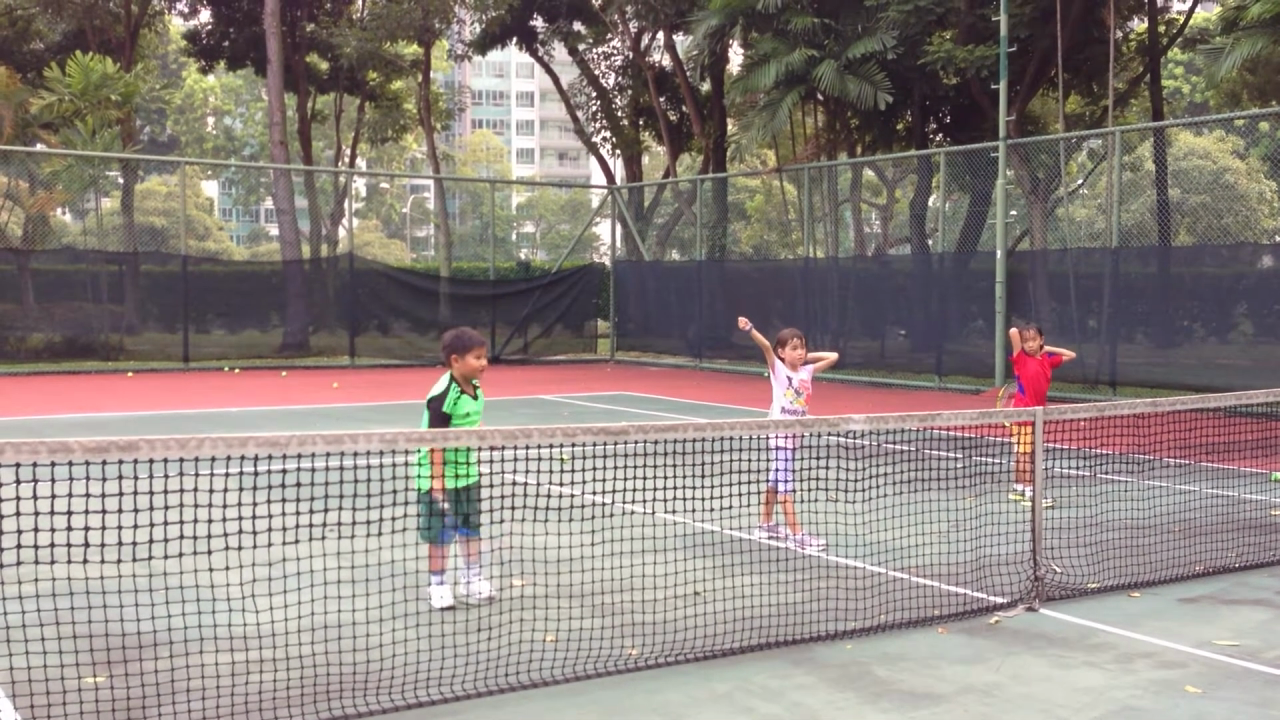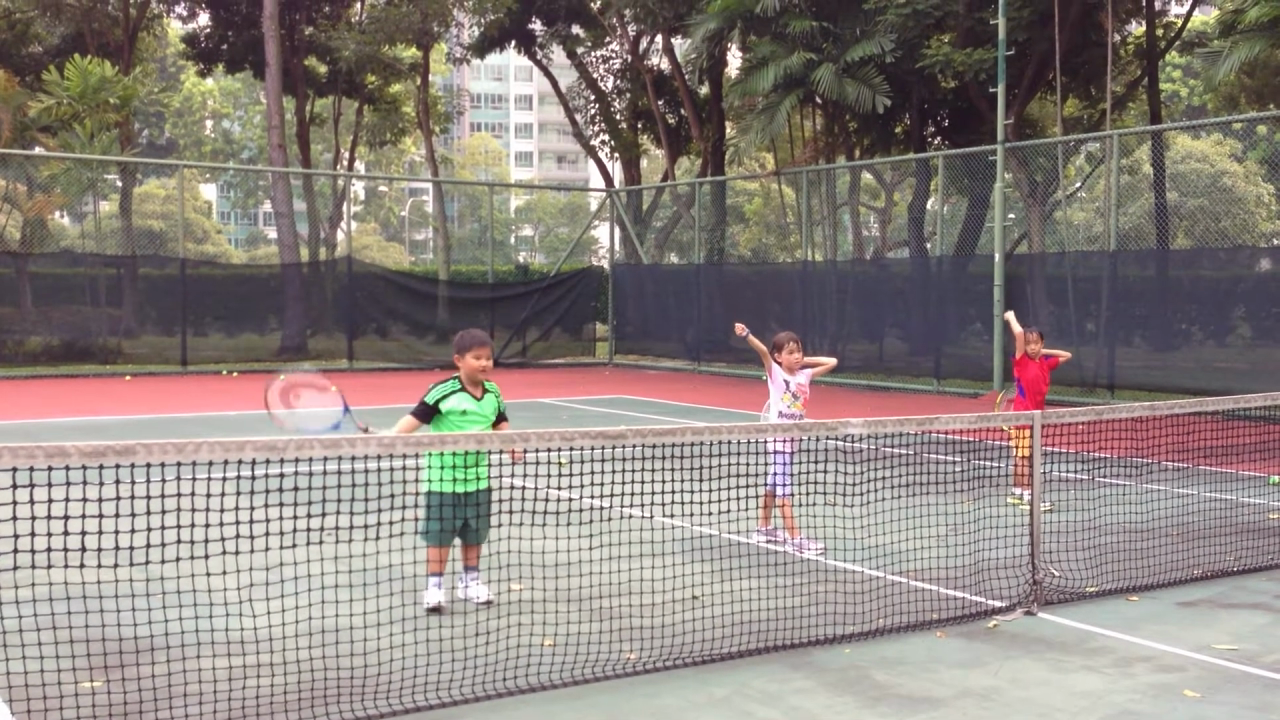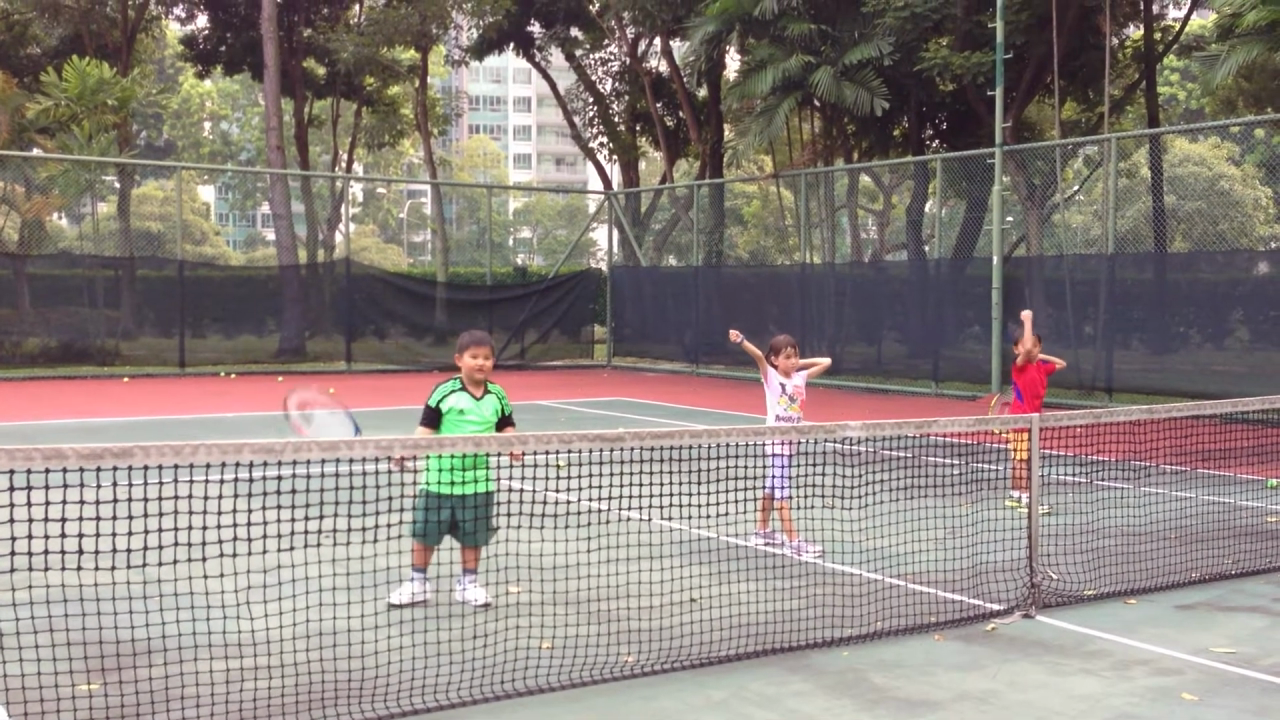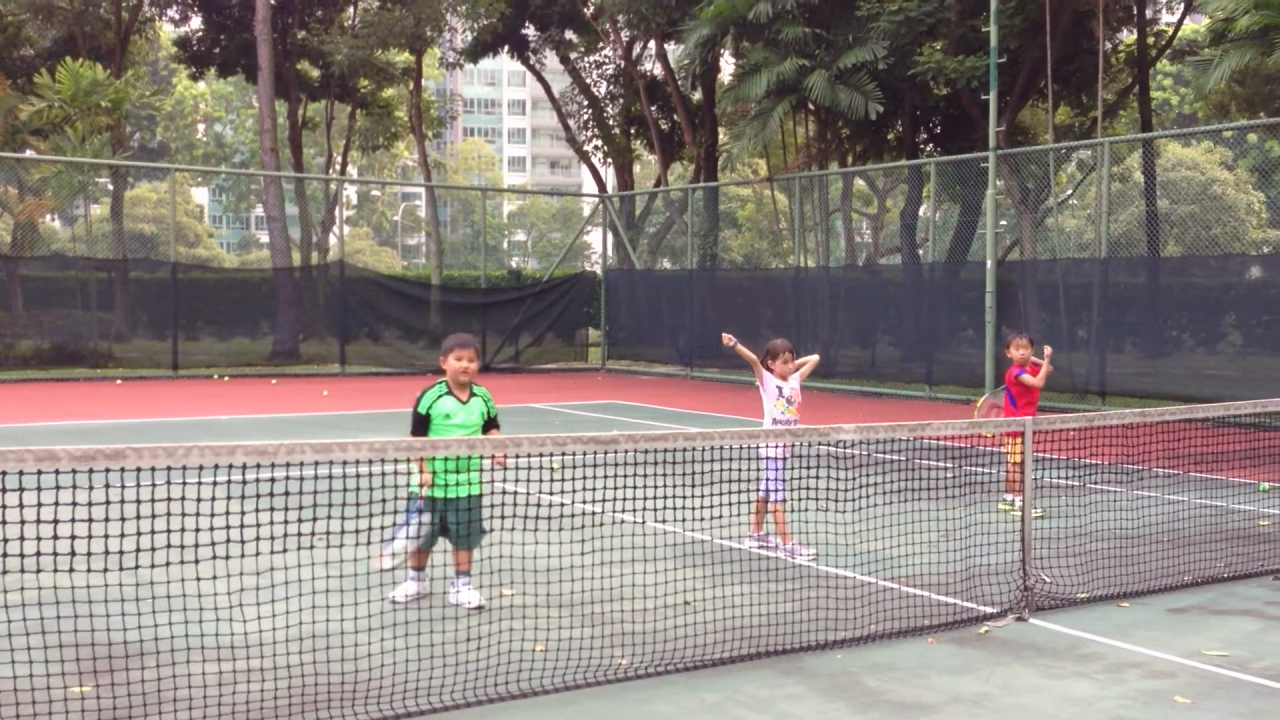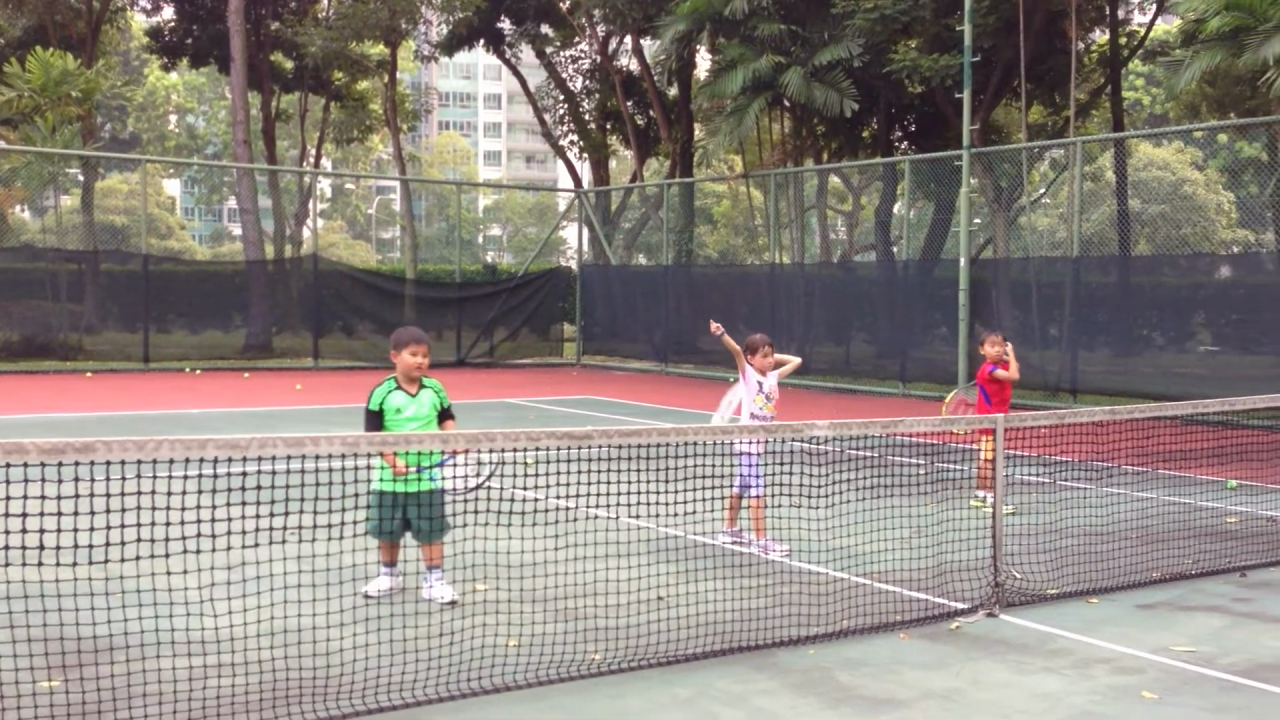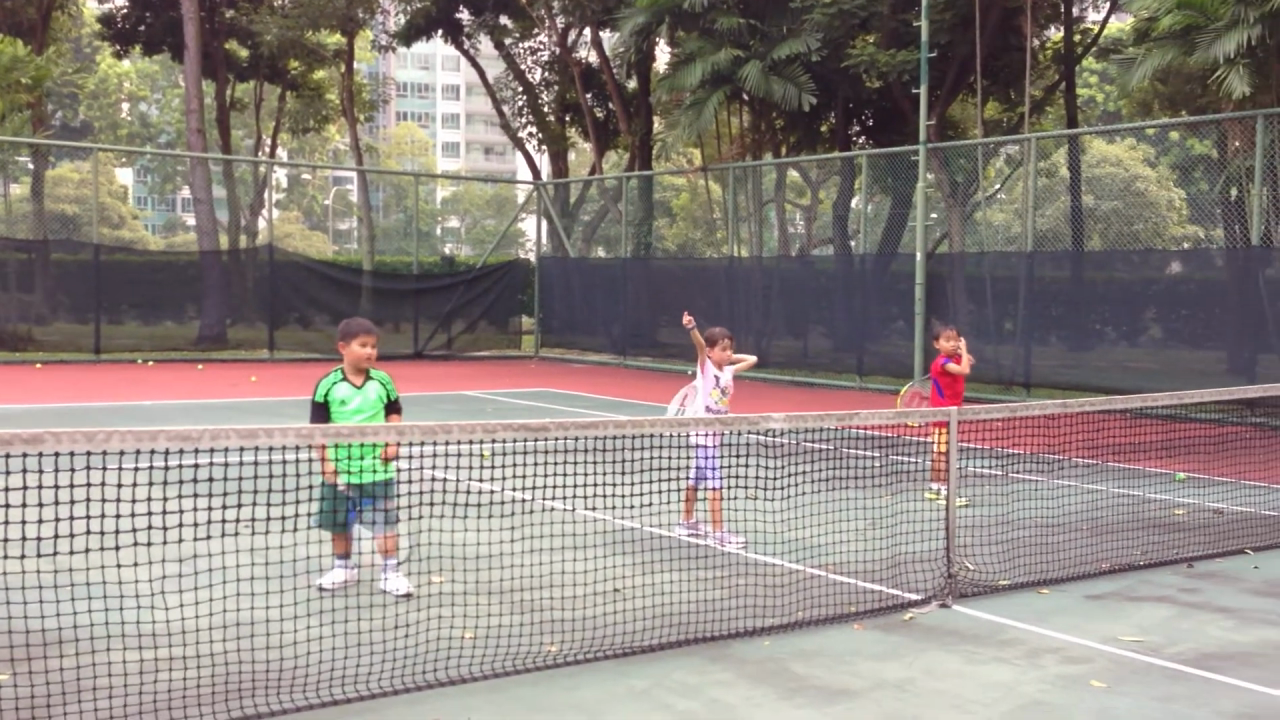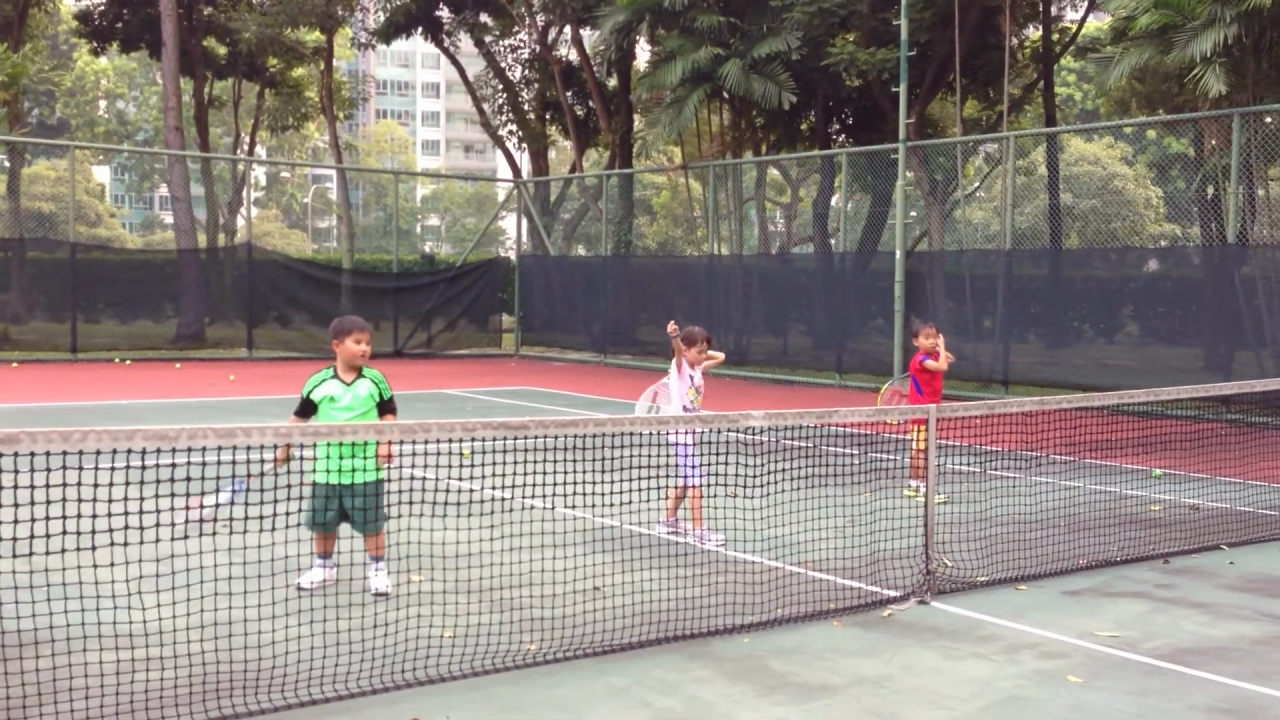
dt=0.3s
person 1, frame 1
left shoulder: (473, 387)
right shoulder: (443, 395)
right wrist: (436, 478)
left hip: (466, 473)
right hip: (442, 474)
left knee: (470, 528)
right knee: (440, 532)
left ankle: (472, 577)
right ankle: (438, 585)
person 1, frame 2
left shoulder: (493, 393)
right shoulder: (443, 391)
left elbow: (500, 422)
right elbow: (417, 417)
right wrist: (393, 434)
left hip: (477, 476)
right hip: (443, 477)
left knee: (474, 532)
right knee: (440, 534)
left ankle: (470, 582)
right ankle: (435, 587)
person 1, frame 3
left shoulder: (498, 396)
right shoulder: (444, 392)
left elbow: (506, 426)
right elbow: (427, 427)
left hip: (478, 479)
right hip: (440, 477)
left knee: (474, 535)
right knee: (425, 532)
left ankle: (468, 583)
right ankle: (417, 583)
person 1, frame 4
left shoulder: (483, 398)
right shoulder: (430, 397)
left elbow: (491, 429)
right elbow: (417, 436)
right wrist: (422, 470)
left hip: (467, 482)
right hip: (432, 482)
left knee: (465, 537)
right knee: (420, 535)
left ankle: (462, 585)
right ankle: (416, 579)
person 1, frame 5
left shoulder: (435, 389)
right shoulder: (381, 393)
left elbow: (447, 419)
right elbow: (374, 433)
right wrist: (392, 460)
left hip: (427, 475)
right hip: (390, 476)
left knee: (431, 530)
right knee: (387, 531)
left ankle: (434, 580)
right ankle: (390, 575)
person 1, frame 6
left shoulder: (382, 381)
right shoulder: (327, 385)
left elbow: (394, 414)
right elbow: (318, 427)
left wrist: (392, 442)
right wrist: (325, 462)
left hip: (376, 467)
right hip: (340, 468)
left knee: (384, 521)
right knee: (339, 522)
left ankle: (391, 572)
right ankle: (343, 568)
person 1, frame 7
left shoulder: (375, 380)
right shoulder: (318, 382)
left elbow: (388, 414)
right elbow: (299, 417)
left wrist: (386, 442)
right wrist: (285, 447)
left hip: (366, 467)
right hip: (328, 467)
left knee: (372, 522)
right knee: (323, 521)
left ankle: (378, 571)
right ankle: (324, 567)
person 2, frame 1
left shoulder: (807, 371)
right shoulder: (778, 369)
left elbow: (833, 356)
right elbow: (765, 346)
left wrist: (808, 356)
right wrist: (750, 329)
left hip: (794, 435)
right hip: (780, 435)
left knee: (775, 481)
right knee: (785, 485)
left ankle: (766, 526)
right ankle: (796, 534)
person 2, frame 2
left shoulder: (804, 375)
right shoulder: (775, 373)
left elbow: (832, 362)
right elbow: (763, 351)
left wrist: (806, 360)
right wrist: (746, 334)
left hip: (792, 438)
right hip: (778, 438)
left knee: (773, 485)
right knee: (784, 489)
left ankle: (764, 529)
right ankle: (794, 538)
person 2, frame 3
left shoulder: (800, 377)
right shoulder: (771, 377)
left elbow: (826, 362)
right elbow: (758, 356)
left wrist: (801, 363)
right wrist: (741, 340)
left hip: (790, 441)
right hip: (777, 441)
left knee: (772, 488)
right knee: (782, 492)
left ankle: (762, 531)
right ankle: (792, 541)
person 2, frame 4
left shoulder: (795, 380)
right shoulder: (767, 380)
left elbow: (814, 358)
right elbow: (754, 361)
left wrist: (795, 363)
right wrist: (735, 345)
left hip: (785, 444)
right hip: (772, 444)
left knee: (766, 491)
right knee: (778, 495)
left ankle: (756, 535)
right ankle: (787, 544)
person 2, frame 5
left shoulder: (772, 377)
right shoulder: (748, 374)
left elbow: (796, 361)
right elbow: (737, 352)
left wrist: (774, 357)
right wrist: (721, 334)
left hip: (759, 439)
right hip: (748, 439)
left knee: (740, 486)
right knee: (757, 489)
left ankle: (729, 530)
right ankle: (761, 540)
person 2, frame 6
left shoulder: (728, 371)
right shoulder: (705, 368)
left elbow: (752, 359)
right elbow: (700, 345)
left wrist: (730, 358)
right wrist: (691, 327)
left hip: (713, 432)
right hip: (704, 432)
left knee: (696, 479)
right knee: (714, 482)
left ankle: (687, 522)
right ankle: (718, 532)
person 2, frame 7
left shoulder: (697, 368)
right shoulder: (680, 366)
left elbow: (720, 357)
right elbow: (677, 350)
left wrist: (702, 352)
right wrist: (674, 336)
left hip: (687, 429)
right hip: (680, 430)
left knee: (683, 478)
right knee: (694, 479)
left ankle: (669, 520)
right ankle: (697, 529)
person 3, frame 1
left shoulder: (1047, 360)
right shoulder: (1021, 359)
left elbow: (1071, 355)
right elbow: (1013, 332)
left wrist: (1047, 349)
right wrist: (1016, 331)
left knee: (1024, 453)
right knee: (1025, 453)
left ankle: (1018, 488)
right ankle: (1029, 493)
person 3, frame 2
left shoulder: (1045, 363)
right shoulder: (1021, 361)
left elbow: (1067, 356)
right elbow: (1019, 333)
left wrist: (1044, 352)
right wrist: (1011, 317)
left knee: (1022, 456)
right knee: (1024, 457)
left ankle: (1017, 492)
right ankle: (1027, 496)
person 3, frame 3
left shoulder: (1041, 367)
right shoulder: (1019, 365)
left elbow: (1062, 364)
right elbow: (1026, 349)
left wrist: (1042, 356)
right wrist: (1027, 322)
left knee: (1020, 459)
right knee: (1023, 460)
left ankle: (1015, 495)
right ankle: (1025, 499)
person 3, frame 4
left shoulder: (1031, 369)
right shoulder: (1016, 372)
left elbow: (1048, 369)
right elbow: (1039, 383)
left wrist: (1034, 360)
right wrist: (1047, 359)
left knee: (1014, 463)
right knee: (1017, 463)
left ankle: (1008, 498)
right ankle: (1019, 502)
person 3, frame 5
left shoulder: (999, 366)
right shoulder: (990, 369)
left elbow: (1014, 368)
right elbow: (1015, 376)
left wrist: (1006, 357)
right wrist: (1011, 354)
left knee: (986, 459)
right knee: (989, 460)
left ankle: (980, 495)
right ankle: (990, 499)
person 3, frame 6
left shoulder: (953, 360)
right shoulder: (943, 362)
left elbow: (970, 361)
right elbow: (965, 370)
left wrist: (961, 351)
right wrist: (963, 350)
left knee: (939, 452)
right knee: (943, 453)
left ankle: (935, 487)
right ankle: (944, 491)
person 3, frame 7
left shoulder: (933, 357)
right shoulder: (921, 359)
left elbow: (950, 359)
right elbow: (943, 367)
left wrist: (939, 349)
right wrist: (942, 347)
left knee: (918, 449)
right knee: (921, 450)
left ankle: (913, 484)
right ankle: (923, 488)
